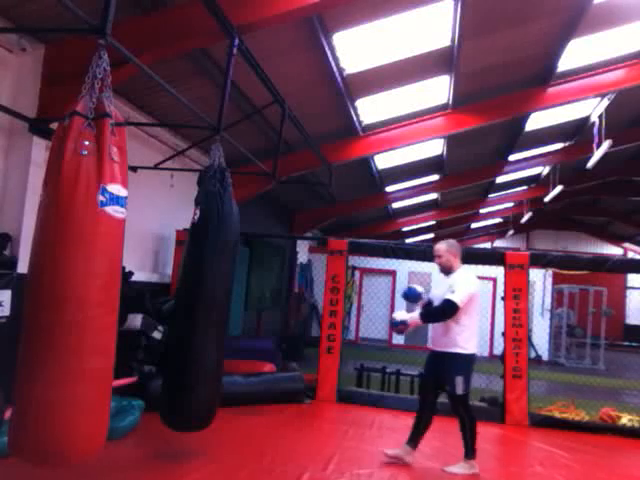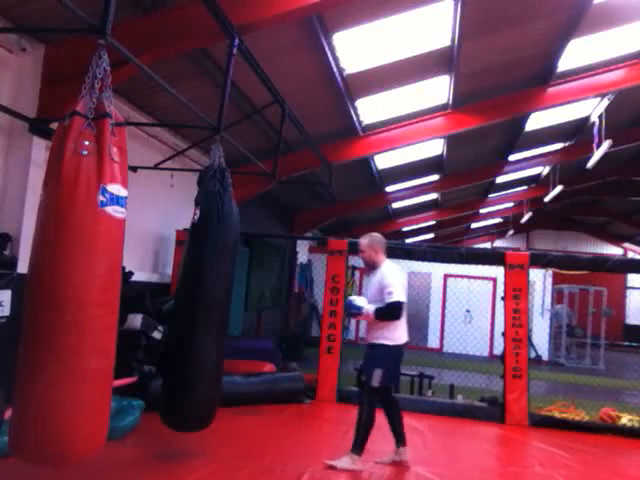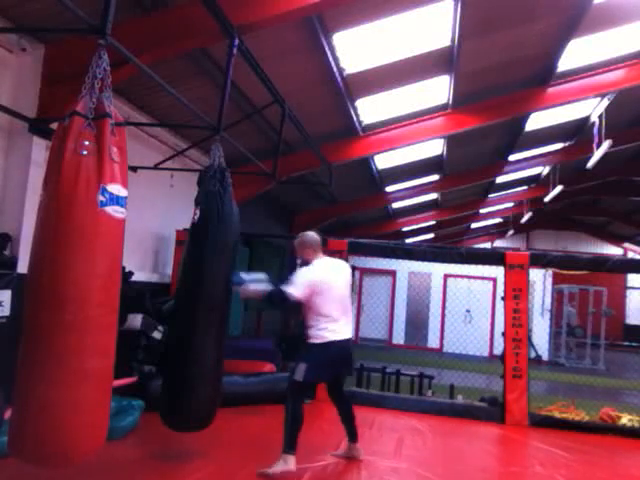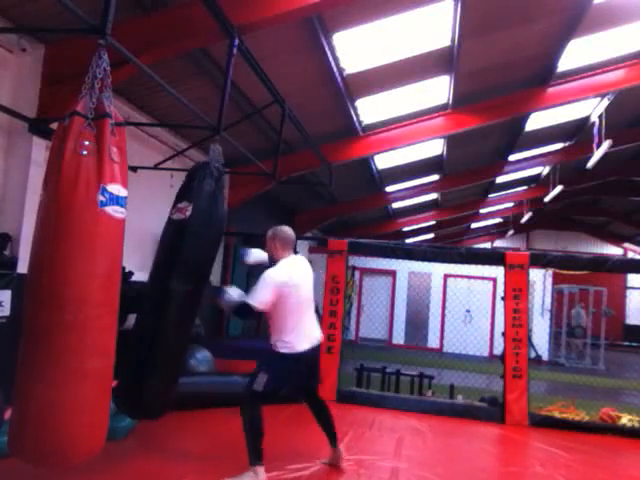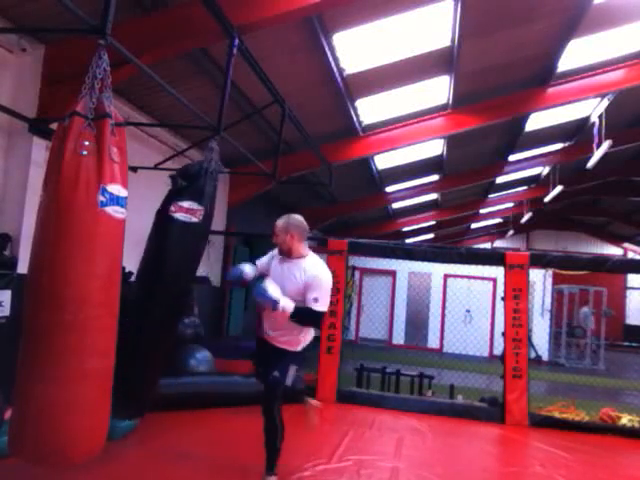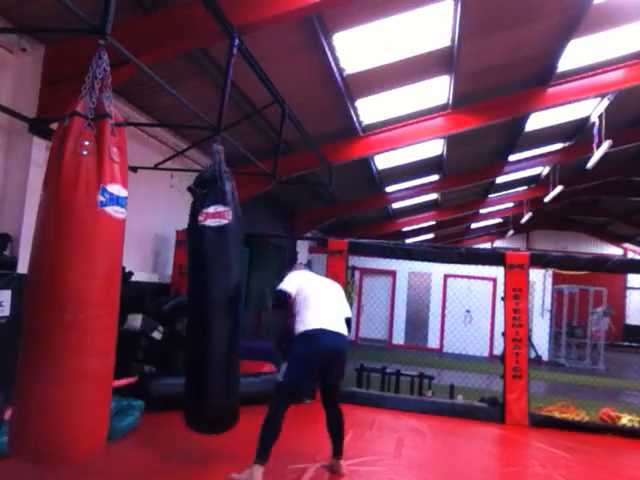
dt=0.7s
person 1, frame 1
left shoulder: (465, 279)
right shoulder: (447, 280)
left elbow: (446, 310)
right elbow: (430, 305)
left wrist: (416, 318)
right wrist: (409, 317)
left hip: (458, 354)
right hip: (439, 351)
left knee: (459, 405)
right knee: (426, 399)
left ankle: (470, 461)
right ankle: (408, 450)
person 1, frame 2
left shoulder: (391, 274)
right shoulder: (377, 273)
left elbow: (394, 311)
left wrist: (366, 311)
right wrist: (360, 308)
left hip: (386, 345)
right hip: (382, 343)
left knee: (368, 396)
right knee: (384, 396)
left ankle: (355, 457)
right ankle: (401, 450)
person 1, frame 3
left shoulder: (310, 273)
right shoulder: (343, 267)
left elbow: (281, 298)
left wrist: (252, 290)
left hip: (321, 344)
right hip: (343, 340)
left knee: (294, 395)
right knee: (337, 392)
left ankle: (288, 458)
right ankle: (353, 446)
person 1, frame 4
left shoulder: (274, 276)
right shoulder: (301, 263)
left elbow: (249, 311)
left wrist: (231, 300)
left hip: (288, 353)
right hip: (312, 345)
left knee: (250, 402)
right knee: (311, 397)
right ankle: (336, 452)
person 1, frame 5
left shoulder: (317, 273)
right shoulder: (277, 255)
left elbow: (316, 319)
right elbow: (255, 270)
left wrist: (281, 304)
right wrist: (243, 273)
left hip: (289, 346)
right hip: (267, 335)
left knee: (270, 406)
right knee: (264, 376)
right ankle: (304, 399)
person 1, frame 6
left shoulder: (296, 276)
right shoulder: (335, 285)
left elbow: (280, 298)
right elbow: (348, 322)
left wrist: (291, 306)
left hip: (312, 339)
right hip: (339, 341)
left knee: (279, 403)
right knee: (331, 402)
right ankle: (337, 461)
